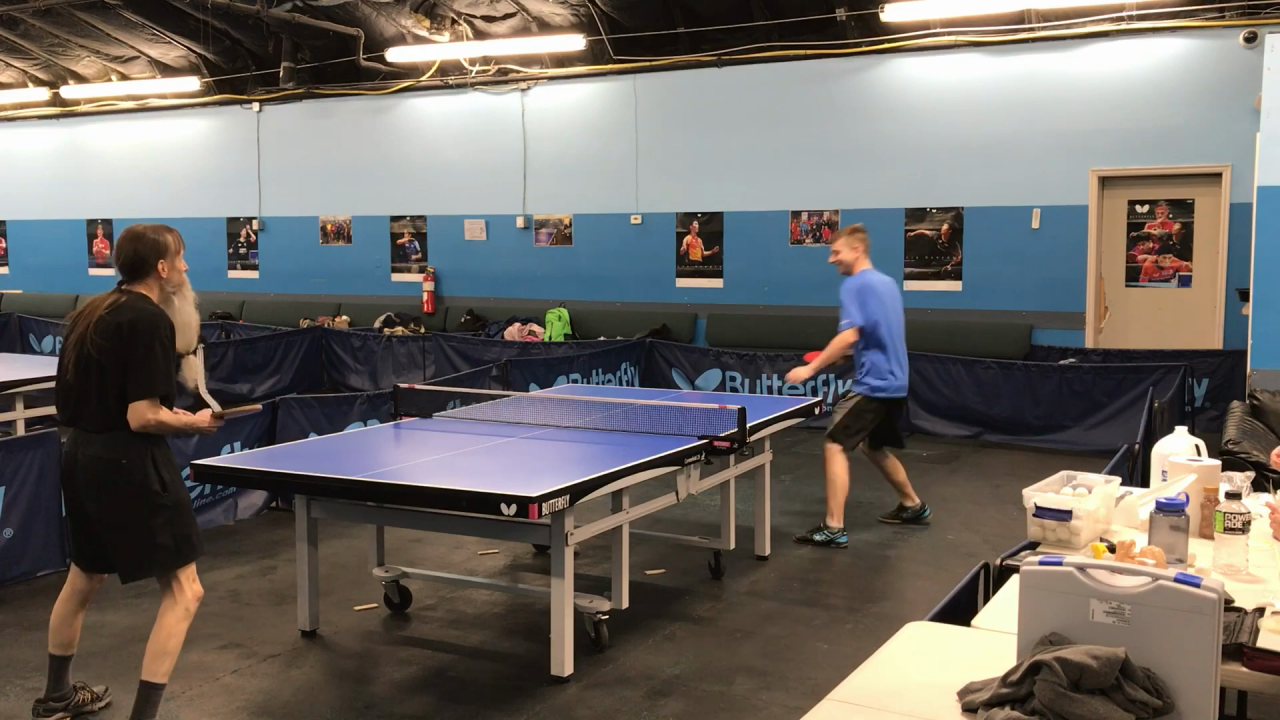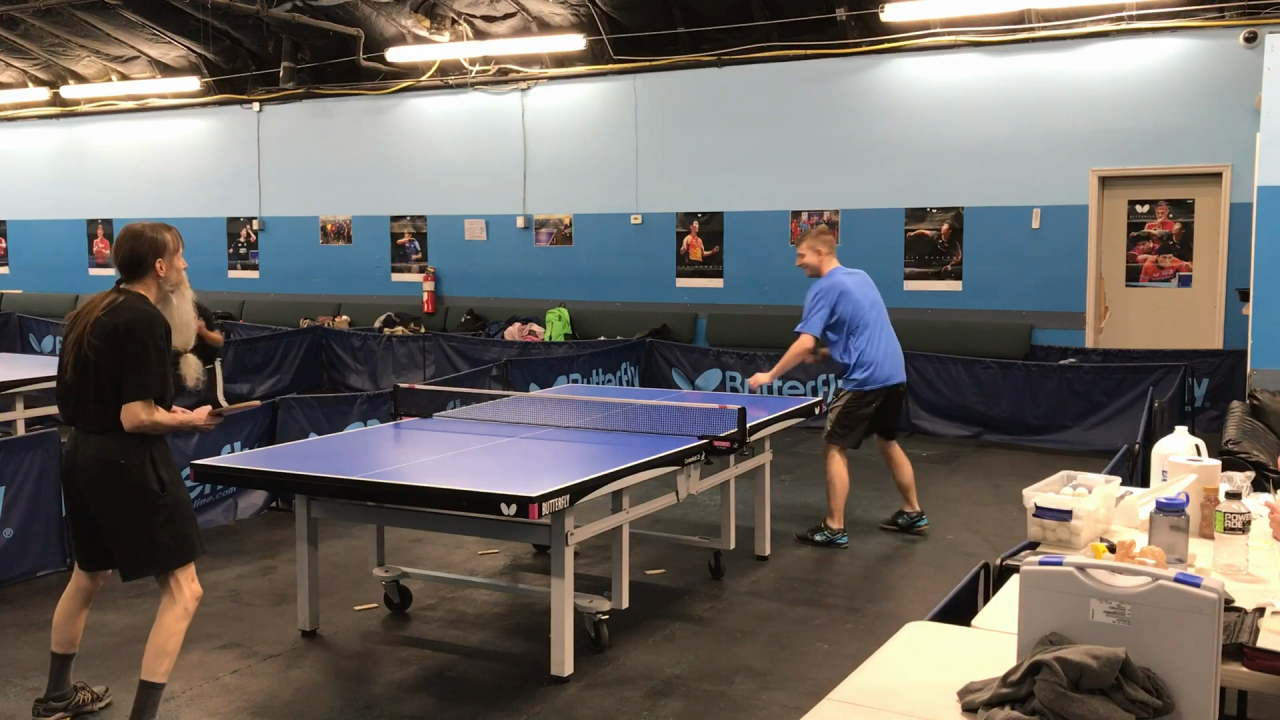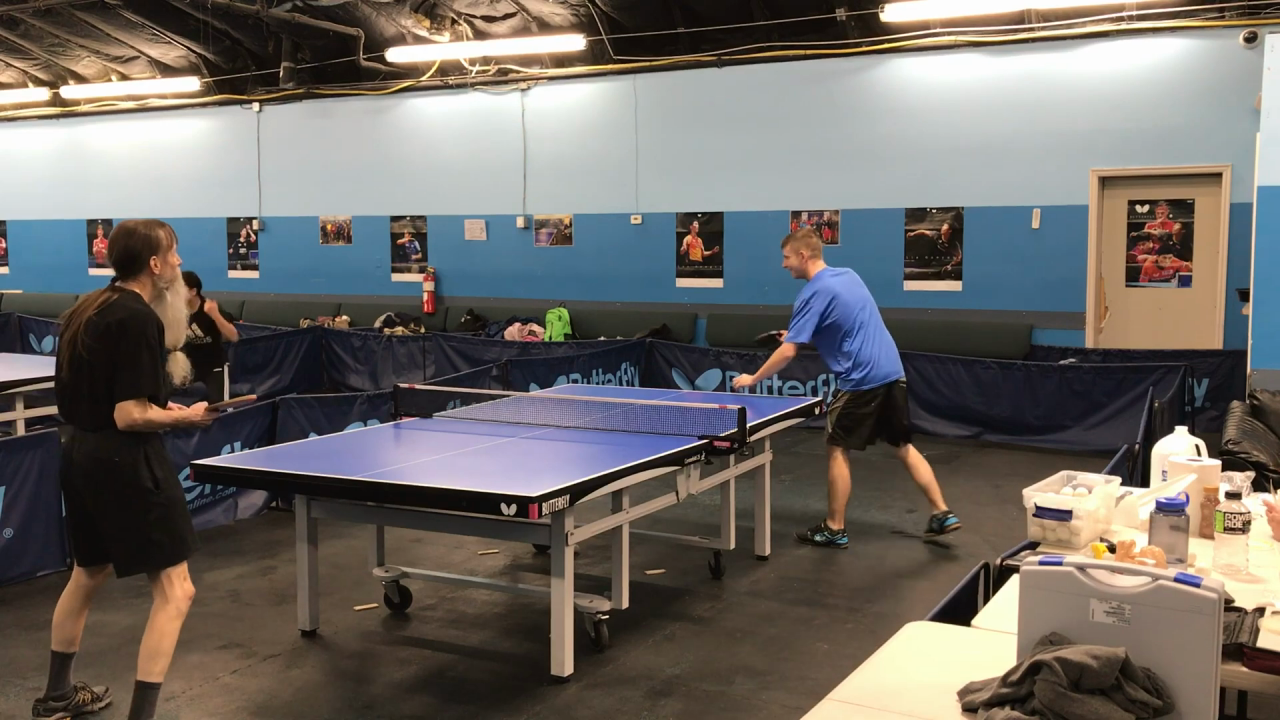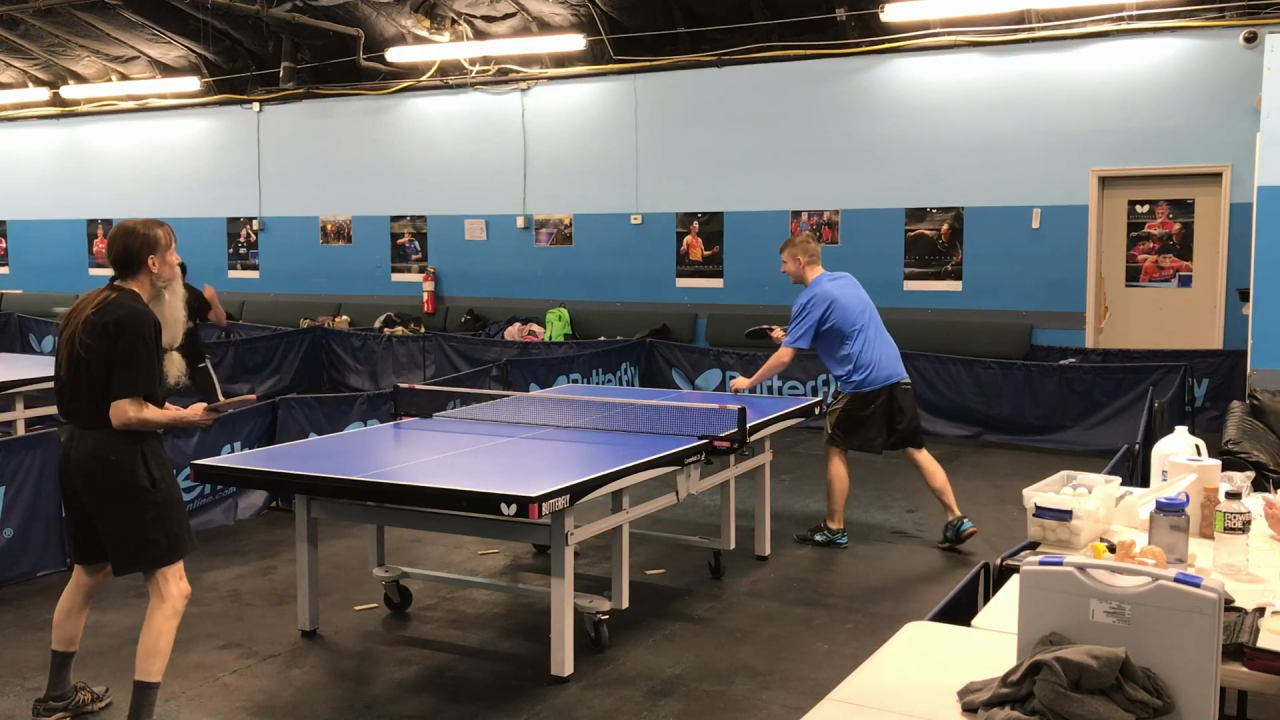
dt=0.2s
person 1, frame 1
left shoulder: (91, 314)
right shoulder: (149, 320)
left elbow: (71, 401)
right elbow: (143, 418)
right wrist: (195, 422)
left hip: (81, 457)
right hip: (129, 464)
left knee: (84, 576)
right knee: (183, 591)
person 1, frame 2
left shoulder: (90, 313)
right shoulder: (145, 321)
left elbow: (73, 398)
right elbow: (137, 418)
right wrist: (191, 420)
left hip: (83, 455)
right hip: (128, 463)
left knee: (87, 575)
right knee: (182, 592)
person 1, frame 3
left shoulder: (87, 311)
right shoulder: (138, 319)
right elbow: (131, 417)
left wrist: (158, 406)
right wrist: (187, 416)
left hip: (81, 454)
right hip: (125, 461)
left knee: (88, 572)
right knee: (175, 591)
person 1, frame 4
left shoulder: (87, 309)
right shoulder: (135, 318)
right elbow: (126, 415)
left wrist: (156, 406)
right wrist: (185, 416)
left hip: (81, 453)
right hip: (123, 460)
left knee: (89, 572)
right knee: (171, 590)
person 2, frame 1
left shoulder: (855, 285)
right shoulder: (884, 282)
left elbow: (849, 336)
left wrist: (810, 369)
right wrist: (849, 355)
left hip: (874, 385)
right hip: (893, 383)
left knee: (834, 445)
right knee: (874, 447)
left ankle: (834, 528)
right ankle: (913, 505)
person 2, frame 2
left shoulder: (824, 287)
right shoulder: (861, 277)
left elbow: (806, 343)
left wrist: (770, 376)
right wrist: (826, 350)
left hip: (864, 379)
right hip: (894, 374)
left knee: (835, 447)
right knee: (888, 443)
left ankle: (834, 529)
right ankle: (913, 513)
person 2, frame 3
left shoulder: (813, 293)
right shoulder: (848, 276)
left elbow: (788, 352)
left wrist: (754, 378)
right wrist: (795, 338)
left hip: (860, 380)
right hip: (892, 372)
left knee: (838, 450)
right knee: (904, 447)
left ankle: (834, 530)
right ankle: (942, 513)
person 2, frame 4
left shoulder: (810, 299)
right shoulder: (847, 280)
left elbow: (784, 357)
left wrist: (749, 382)
right wrist: (791, 337)
left hip: (861, 383)
right hip: (895, 375)
left knee: (836, 451)
right knee: (915, 450)
left ankle: (834, 529)
right ankle: (956, 519)
